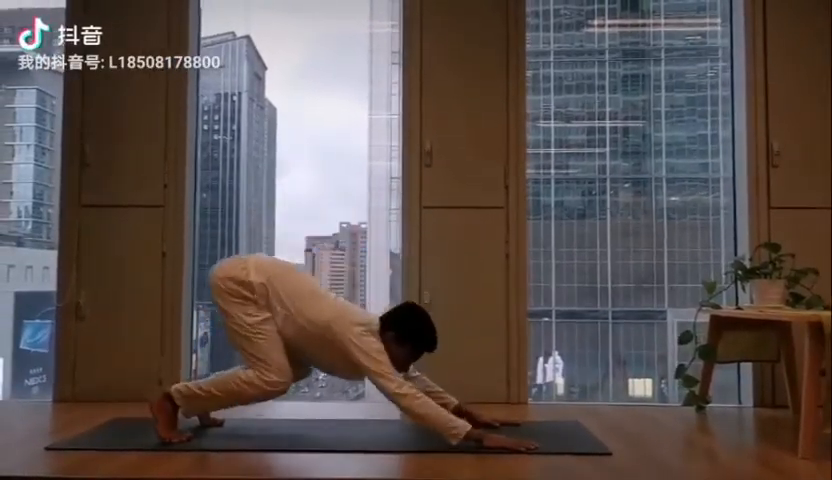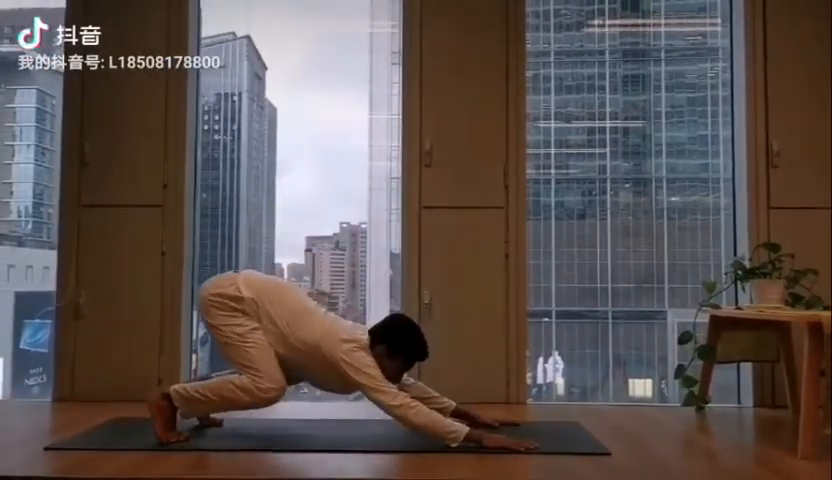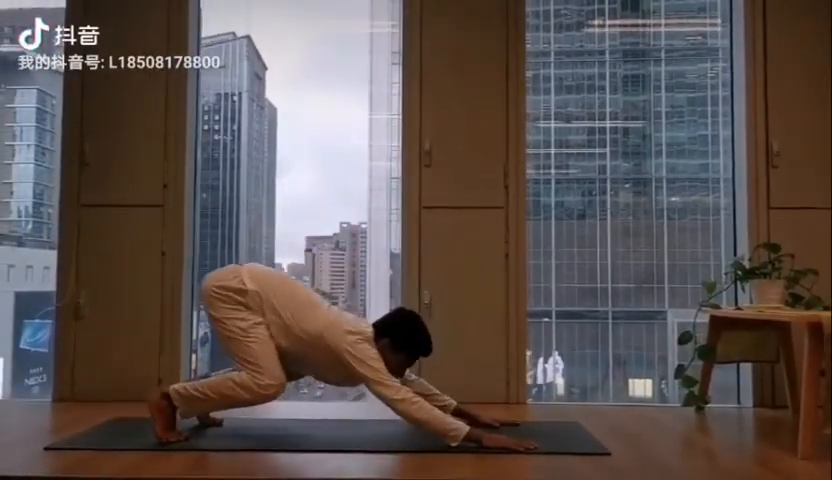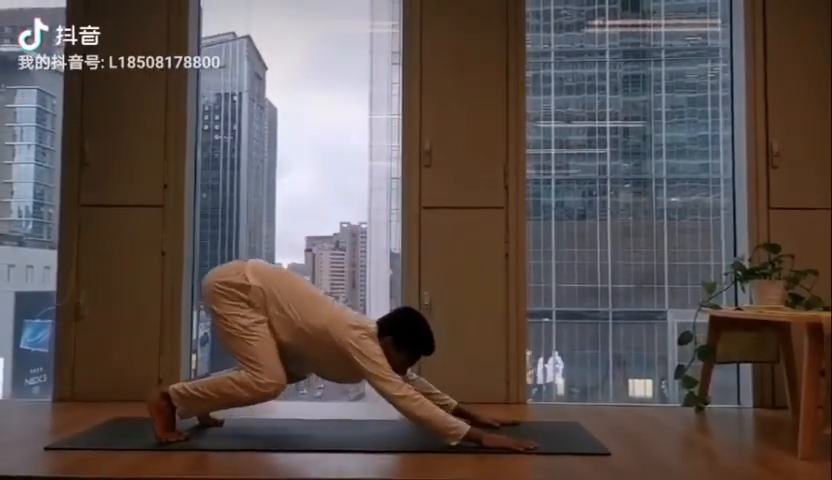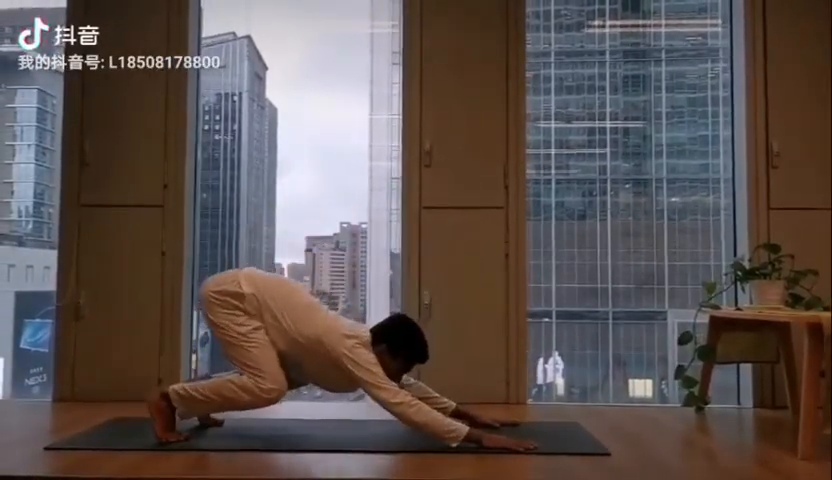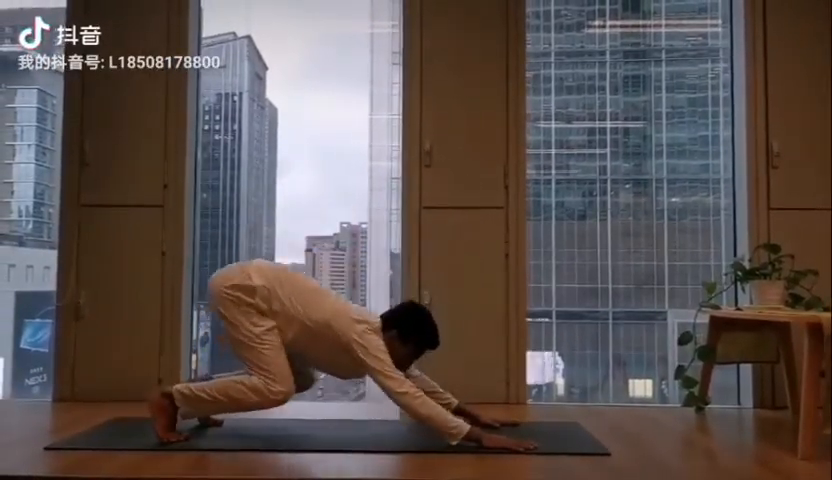
dt=0.2s
person 1, frame 1
left shoulder: (371, 333)
right shoulder: (360, 338)
left elbow: (411, 380)
right elbow: (404, 394)
left wrist: (467, 413)
right wrist: (476, 435)
left hip: (256, 279)
right hip: (237, 281)
left knee: (296, 368)
right knee: (273, 379)
left ankle: (197, 403)
right ankle: (172, 401)
person 1, frame 2
left shoulder: (362, 346)
right shoulder: (350, 353)
left elbow: (406, 388)
right elbow: (399, 403)
left wrist: (466, 414)
right wrist: (475, 436)
left hip: (248, 294)
right hip: (227, 296)
left knee: (287, 373)
right knee: (268, 387)
left ankle: (197, 401)
right ankle: (170, 400)
person 1, frame 3
left shoulder: (367, 340)
right shoulder: (355, 345)
left elbow: (409, 385)
right elbow: (401, 399)
left wrist: (465, 413)
right wrist: (475, 436)
left hip: (249, 287)
right hip: (231, 289)
left knee: (293, 368)
right knee: (267, 383)
left ankle: (196, 403)
right ankle: (170, 400)
person 1, frame 4
left shoulder: (368, 338)
right shoulder: (359, 342)
left elbow: (409, 383)
right elbow: (403, 396)
left wrist: (467, 413)
right wrist: (476, 436)
left hip: (251, 285)
right hip: (233, 285)
left knee: (294, 369)
right knee: (267, 382)
left ankle: (196, 403)
right ankle: (169, 400)
person 1, frame 5
left shoulder: (364, 344)
right shoulder: (353, 350)
left elbow: (408, 388)
right elbow: (399, 402)
left wrist: (466, 414)
right wrist: (475, 437)
left hip: (248, 292)
right hip: (229, 294)
left knee: (294, 375)
right knee: (268, 387)
left ankle: (197, 402)
right ankle: (169, 400)
person 1, frame 6
left shoulder: (379, 331)
right shoulder: (364, 335)
left elbow: (414, 380)
right elbow: (404, 394)
left wrist: (468, 415)
right wrist: (474, 436)
left hip: (252, 285)
right hip: (238, 288)
left knee: (300, 380)
right knee: (276, 387)
left ankle: (199, 402)
right ankle: (170, 400)
